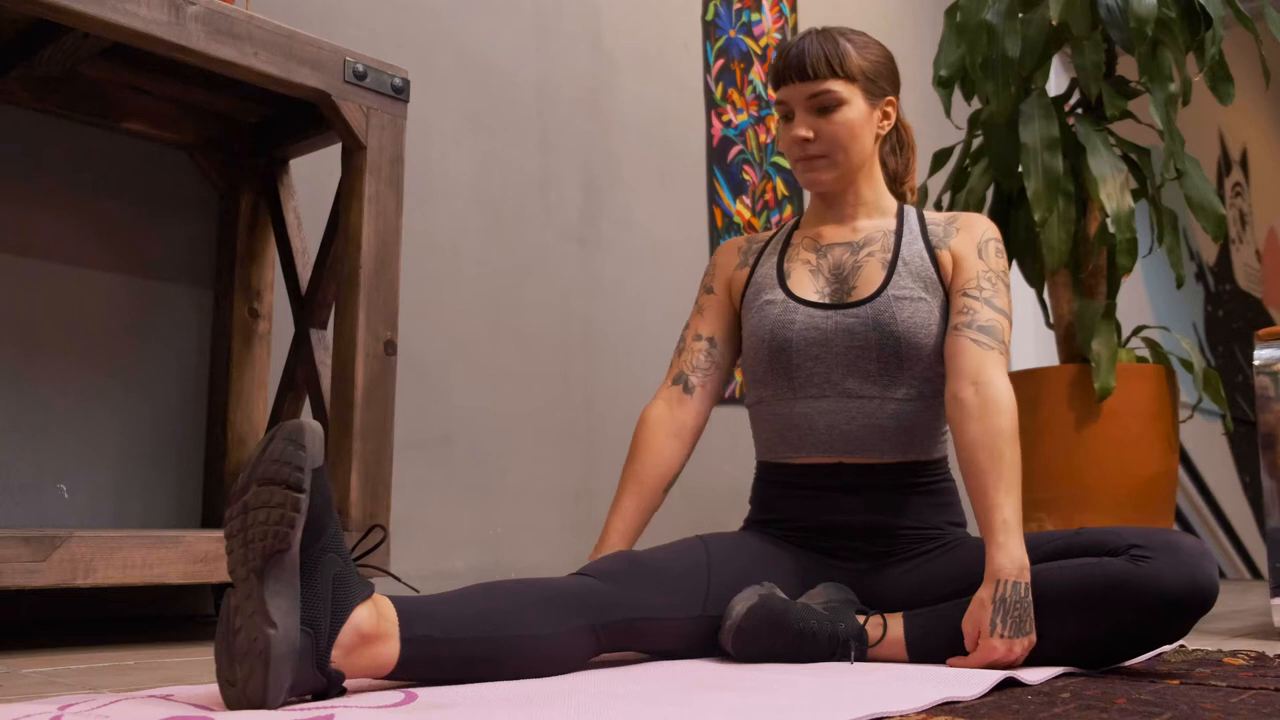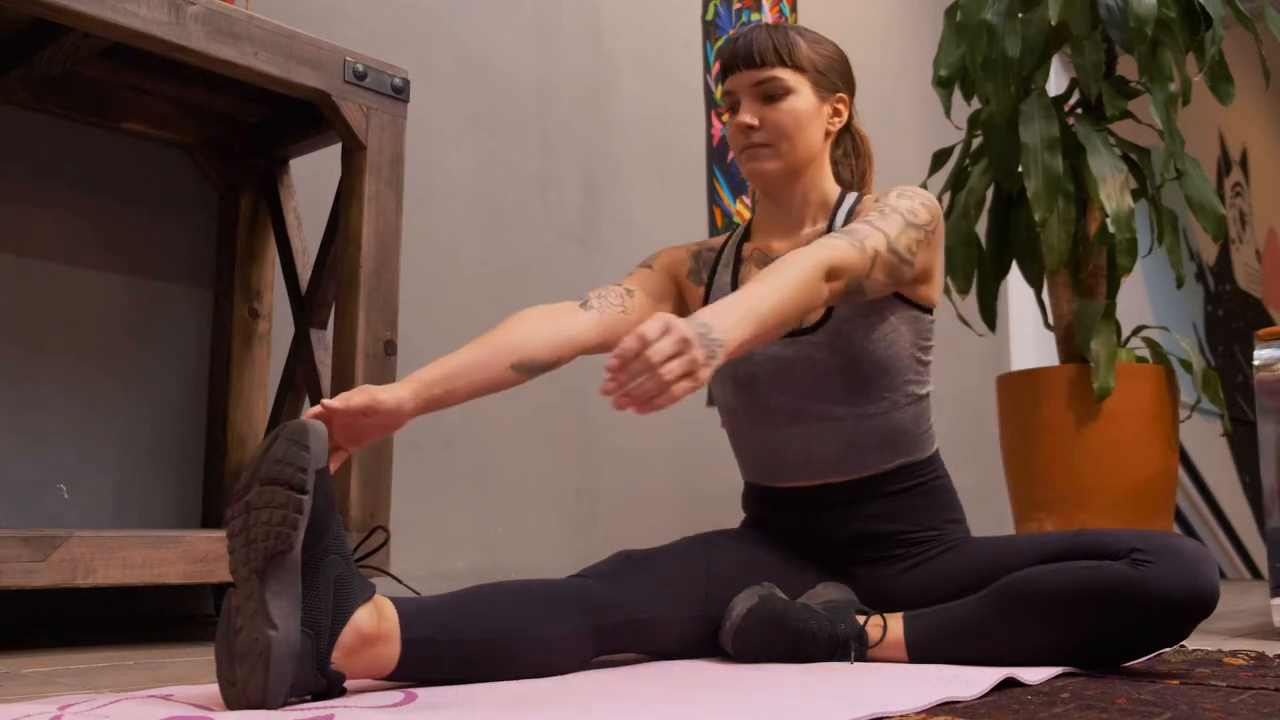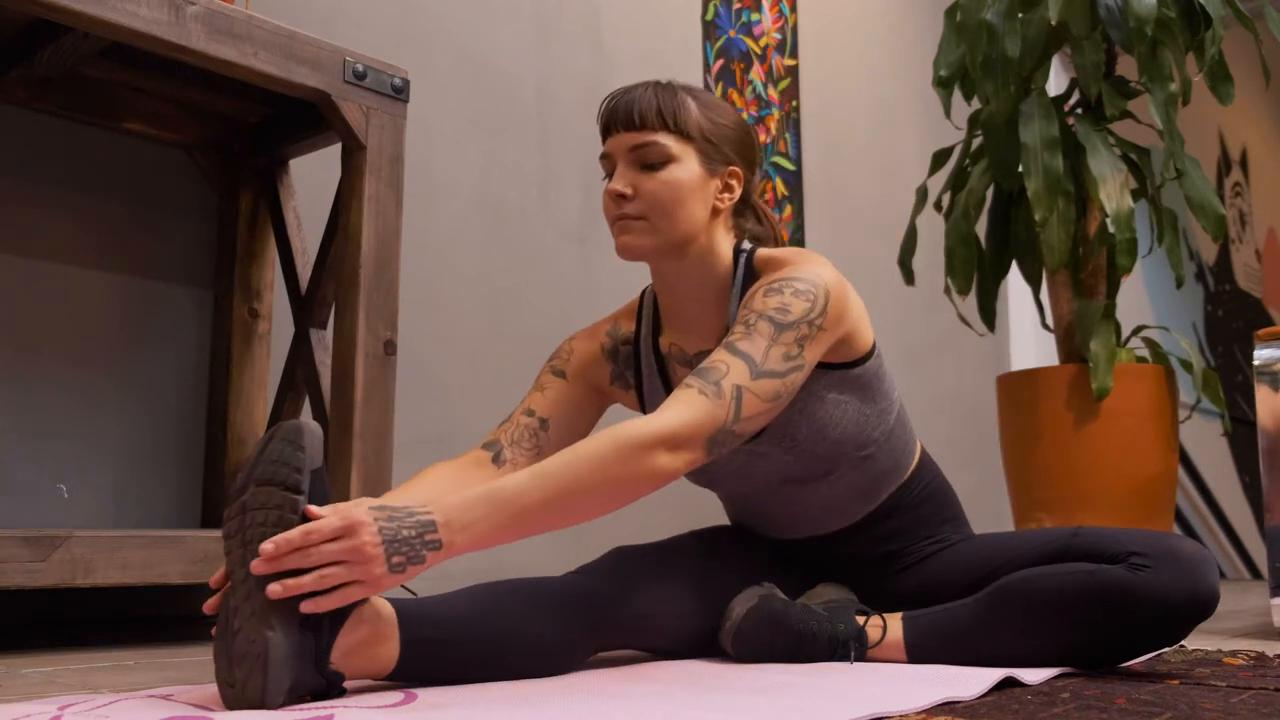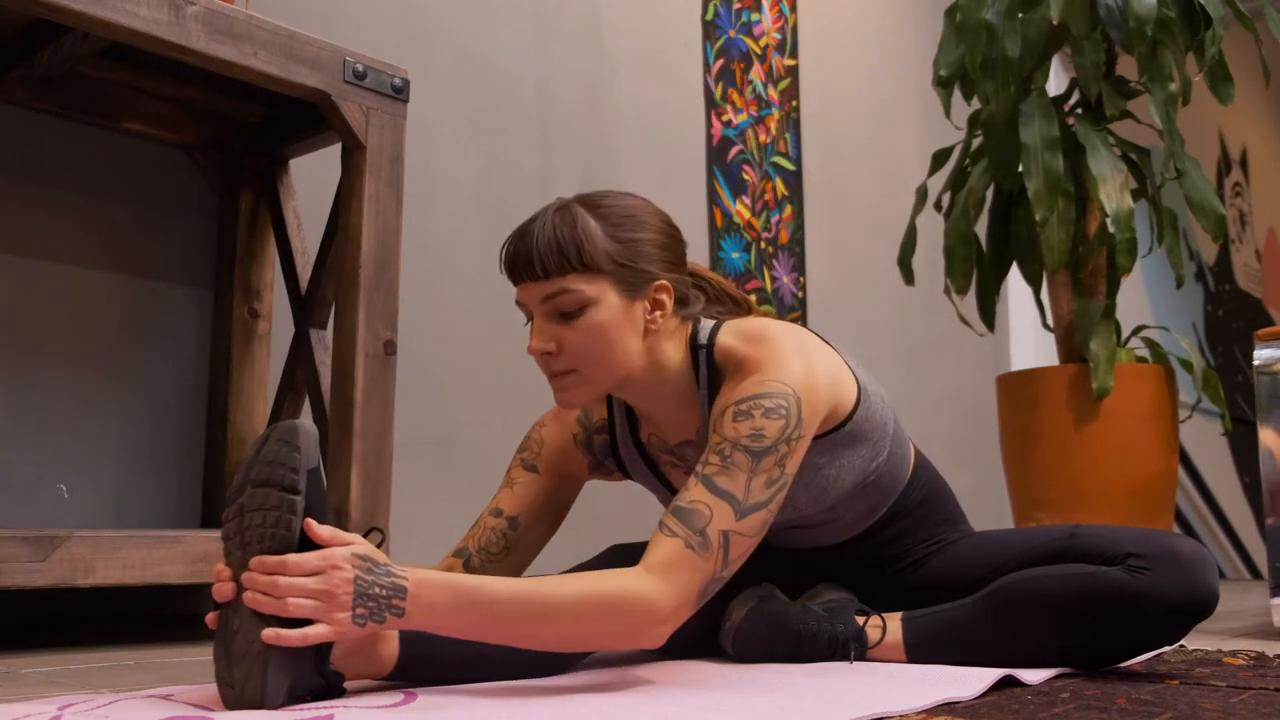
dt=1s
person 1, frame 1
left shoulder: (959, 240)
right shoulder: (741, 263)
left elbow: (980, 386)
right elbow: (679, 403)
left wrist: (1006, 569)
right wrist: (605, 554)
left hip: (922, 545)
right hip: (781, 543)
left knee: (1182, 572)
right knee: (614, 598)
left ankle: (857, 638)
right ankle: (349, 627)
person 1, frame 2
left shoulder: (904, 219)
right shoulder: (694, 266)
left elbow: (822, 270)
right elbow: (563, 326)
left wrist: (715, 329)
right wrist: (406, 394)
left hip: (916, 548)
right hip: (777, 551)
left knee: (1182, 576)
right knee: (612, 593)
right ankle: (346, 626)
person 1, frame 3
left shoulder: (805, 287)
right shoulder: (606, 350)
left elbow: (673, 442)
right elbow: (490, 463)
left wrist: (432, 533)
right wrist: (362, 523)
left hip: (916, 560)
right hip: (776, 569)
left knee: (1180, 577)
right knee: (617, 590)
person 1, frame 4
left shoulder: (771, 369)
right shoulder: (578, 432)
left elbow: (660, 604)
right elbow: (470, 574)
left wrist: (405, 594)
right wrist: (373, 601)
left hip: (915, 561)
right hip: (779, 587)
left knee: (1178, 576)
right knee: (611, 574)
